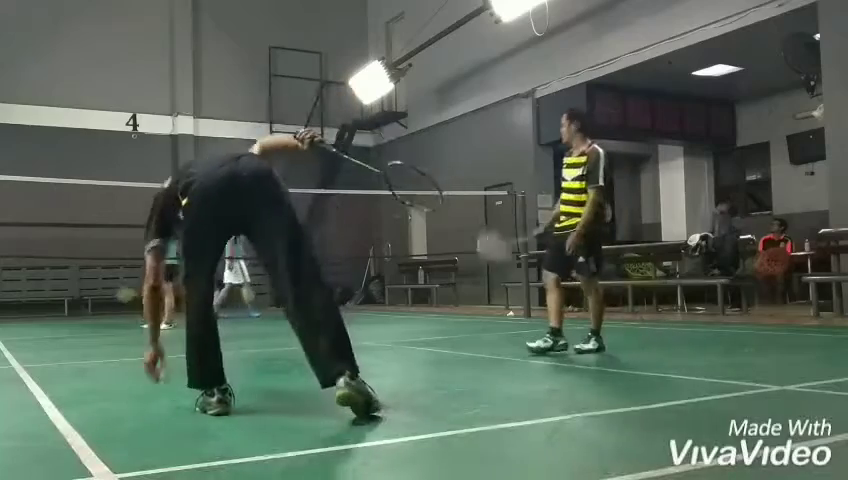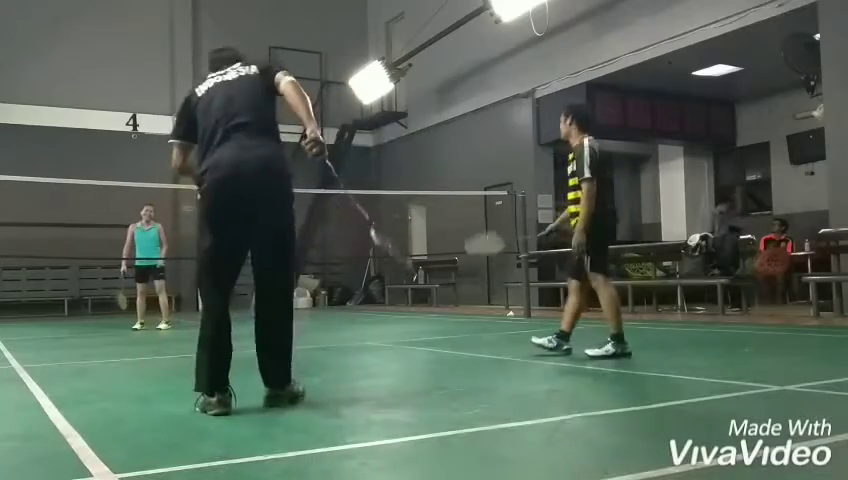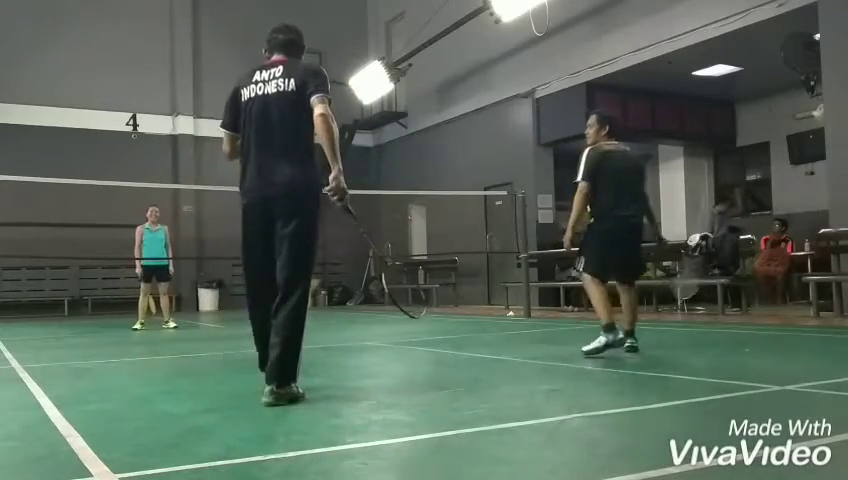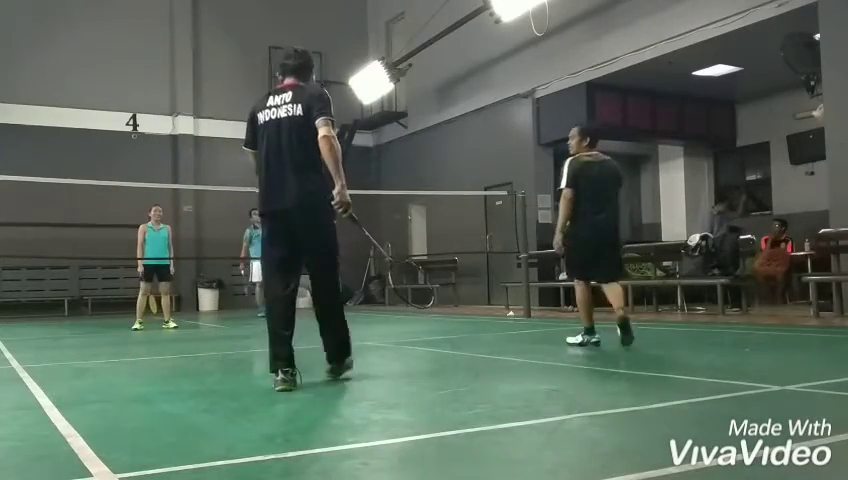
dt=0.7s
person 1, frame 1
left shoulder: (164, 198)
right shoulder: (238, 159)
left elbow: (152, 282)
right elbow: (261, 146)
left wrist: (154, 346)
right wrist: (298, 141)
left hip: (203, 193)
right hip: (257, 178)
left knee: (198, 293)
right knee: (302, 281)
left ankle: (213, 391)
right ankle: (345, 376)
person 1, frame 2
left shoulder: (196, 95)
right shoulder: (261, 72)
left elbow: (178, 163)
right elbow: (289, 85)
right wrist: (311, 128)
left hip: (219, 179)
right hip: (268, 171)
left knee: (215, 291)
right knee: (275, 285)
left ankle: (213, 390)
right ankle: (278, 384)
person 1, frame 3
left shoulder: (243, 85)
right shoulder: (309, 73)
left elbow: (229, 149)
right elbow: (321, 116)
right wrist: (336, 169)
left hip: (255, 193)
right hip: (297, 190)
left knee: (260, 287)
right knee: (291, 286)
left ankle: (272, 372)
right ankle: (279, 380)
person 1, frame 4
left shoulder: (260, 107)
right shoulder: (315, 95)
right elbow: (325, 137)
right wrist: (340, 184)
left hip: (273, 207)
right hip: (311, 203)
left knee: (278, 288)
right knee: (325, 284)
left ankle: (283, 368)
right ankle: (337, 359)
person 2, frame 1
left shoulder: (595, 155)
right shoulder: (568, 157)
left elbow: (594, 198)
left wrist: (579, 232)
right wrist: (549, 223)
left hip: (585, 231)
right hip: (562, 230)
left knee: (588, 282)
right knee: (551, 278)
left ankle: (595, 337)
right ankle: (555, 336)
person 2, frame 2
left shoulder: (584, 146)
right shoulder: (578, 149)
left elbow: (589, 191)
left wrist: (580, 229)
right wrist: (559, 223)
left hip: (593, 226)
right hip: (584, 227)
left knee: (598, 279)
right knee: (576, 284)
left ankle: (618, 341)
right ankle: (562, 338)
person 2, frame 3
left shoulder: (593, 153)
right shoulder: (633, 158)
left elbow: (583, 192)
right elbow: (642, 197)
left wrist: (570, 228)
right wrist: (655, 229)
left hip: (605, 226)
right hip: (632, 226)
left knee: (591, 277)
right knee: (627, 282)
left ankle: (610, 330)
right ankle: (629, 336)
person 2, frame 4
left shoulder: (574, 164)
right shoulder: (612, 166)
left elbow: (567, 198)
right elbow: (615, 199)
left wrist: (559, 231)
left hip: (582, 231)
right hip: (609, 230)
left knee: (582, 281)
right knee: (610, 280)
left ankle: (589, 333)
right ankle: (622, 316)
